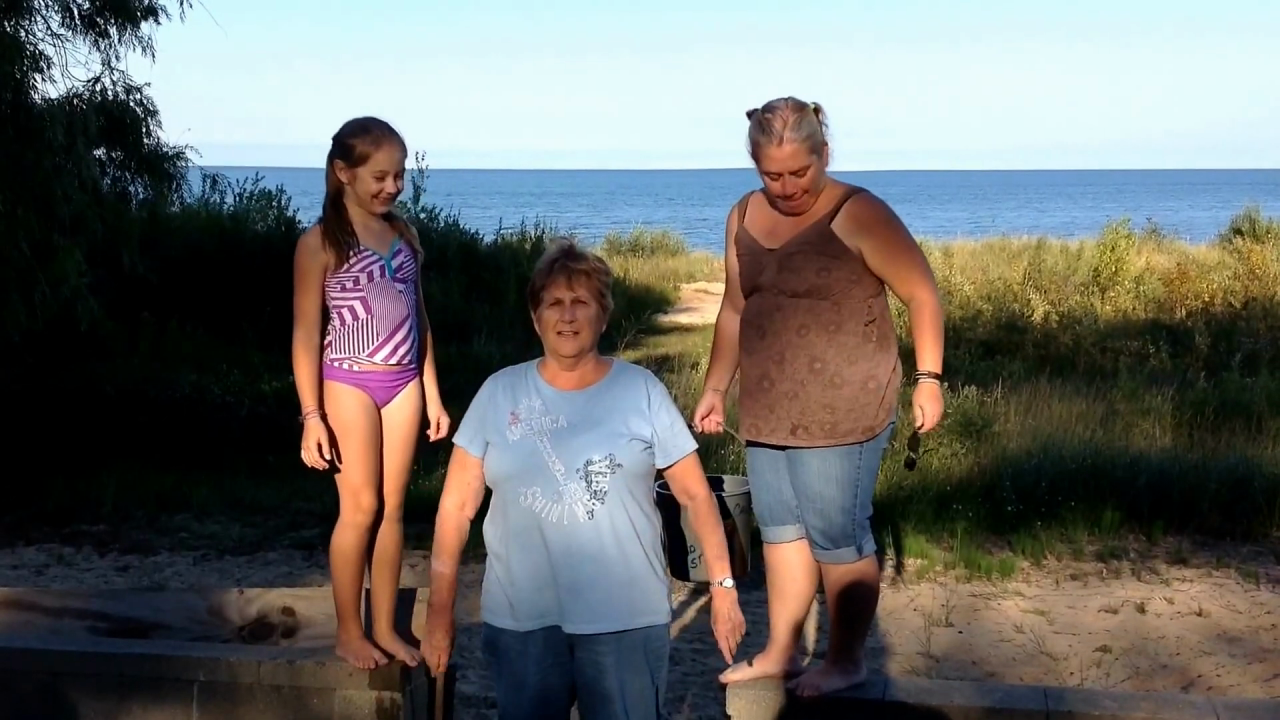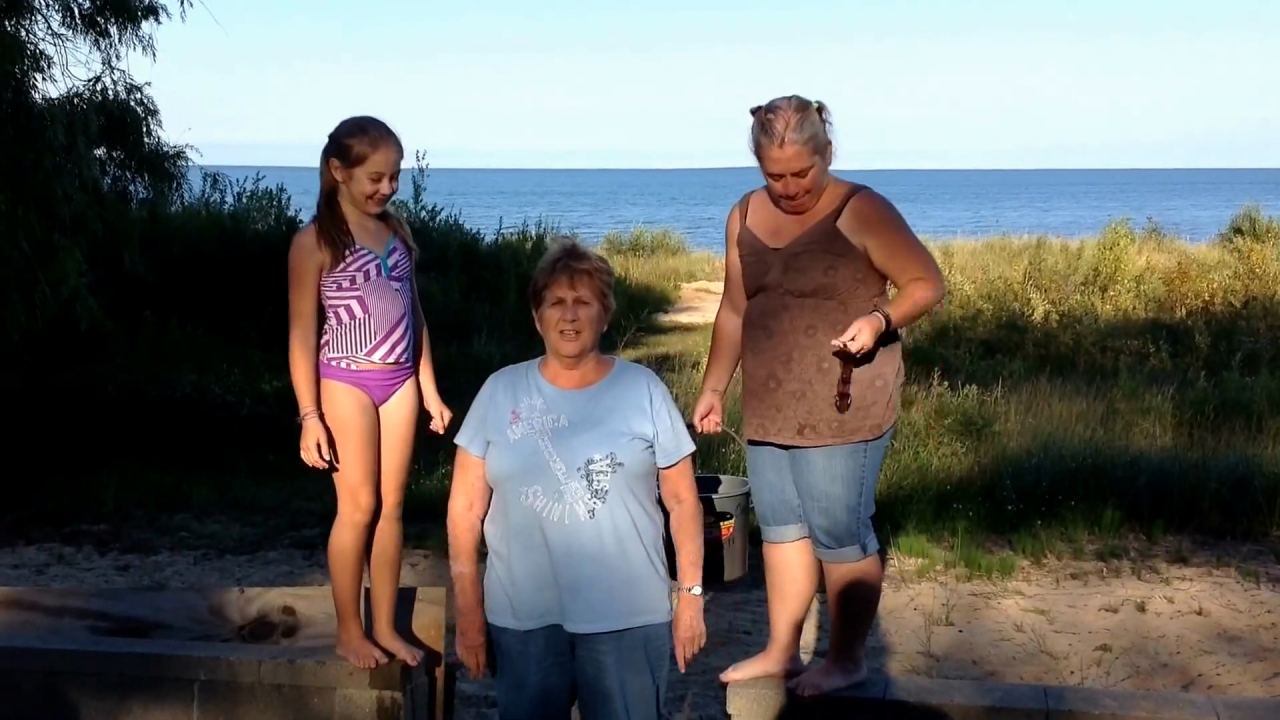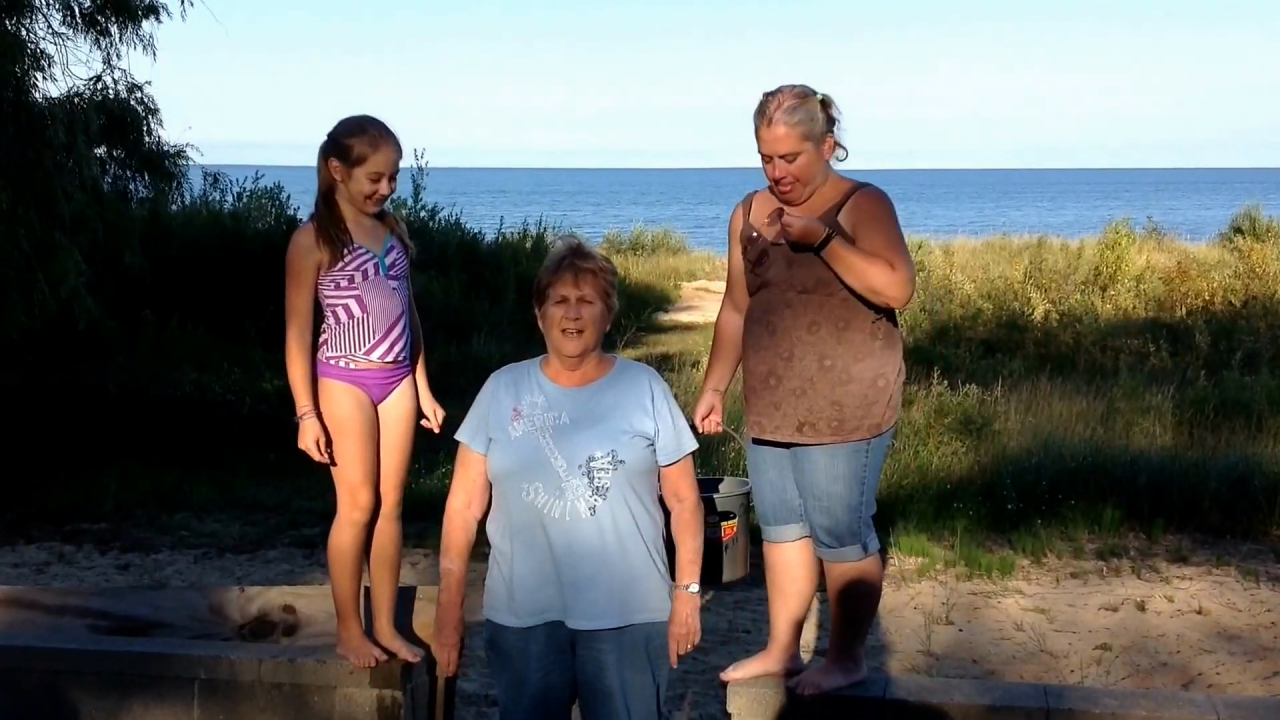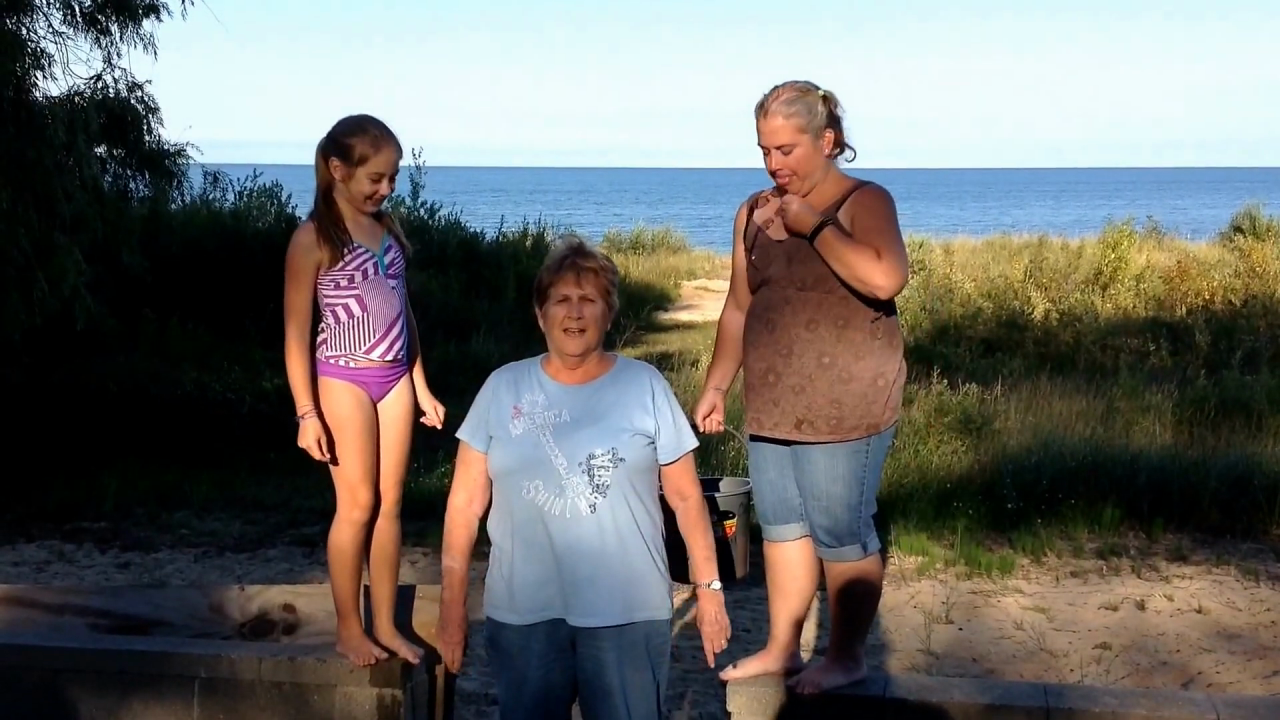
dt=0.3s
person 1, frame 1
left shoulder: (858, 214)
right shoulder: (744, 216)
left elbow: (922, 291)
right elbow: (734, 311)
left wrist: (928, 376)
right wrist: (715, 387)
left hip: (839, 410)
right hip: (768, 409)
left knee: (838, 537)
right knee: (780, 528)
left ankle: (846, 659)
right ankle: (780, 650)
person 1, frame 2
left shoulder: (862, 211)
right shoulder: (745, 215)
left elbow: (927, 283)
right elbow: (734, 310)
left wrist: (881, 320)
right wrist: (713, 387)
left hip: (841, 407)
right hip: (770, 408)
left knee: (841, 535)
right knee: (781, 527)
left ankle: (847, 658)
right ankle: (780, 650)
person 1, frame 3
left shoulder: (863, 205)
right shoulder: (749, 212)
left elbow: (896, 288)
right elbow: (736, 310)
left wrist: (820, 238)
right wrist: (713, 387)
left hip: (844, 409)
right hip: (771, 407)
left knee: (841, 535)
right knee: (781, 526)
left ankle: (845, 658)
right ankle: (780, 650)
person 1, frame 4
left shoulder: (865, 202)
right shoulder: (754, 212)
left elbow: (885, 279)
right elbow: (740, 309)
left wrist: (813, 226)
right wrist: (715, 386)
left hip: (845, 407)
right hip: (772, 406)
left knee: (841, 534)
right knee: (782, 525)
left ankle: (847, 657)
right ankle: (780, 649)
person 2, frame 1
left shoulder: (404, 234)
right shoulder: (321, 241)
right elbow: (306, 334)
left wrist: (432, 395)
right wrist: (311, 415)
left hip: (403, 384)
right hip: (350, 384)
left knee: (393, 508)
right knee: (360, 508)
left ankle: (385, 627)
right ankle: (348, 632)
person 2, frame 2
left shoulder: (397, 232)
right shoulder: (315, 240)
right elbow: (301, 333)
left wrist: (430, 390)
right wrist: (309, 415)
left hip: (400, 382)
right hip: (346, 383)
left knee: (392, 506)
right knee: (357, 507)
left ankle: (385, 627)
right ankle: (349, 631)
person 2, frame 3
left shoulder: (393, 229)
right shoulder: (314, 239)
right elbow: (298, 332)
left wrist: (424, 388)
right wrist: (306, 413)
left hip: (398, 380)
right hip: (345, 382)
left knee: (391, 504)
right knee: (357, 505)
left ankle: (385, 626)
right ankle: (349, 630)
person 2, frame 4
left shoulder: (388, 229)
right shoulder: (314, 238)
right elbow: (297, 331)
left wrist: (421, 386)
right wrist: (307, 412)
left hip: (394, 380)
right hip: (343, 381)
left knee: (390, 502)
right knee: (357, 504)
left ankle: (385, 624)
right ankle: (348, 628)
person 3, frame 1
left shoulder: (642, 390)
right shoulder: (499, 392)
left elbow: (694, 495)
right elbow: (457, 507)
left wrist: (723, 587)
right wrist: (440, 610)
left hip: (625, 617)
right hip: (520, 618)
person 3, frame 2
left shoulder: (643, 389)
right shoulder: (501, 391)
left elbow: (682, 501)
right elbow: (465, 508)
left wrist: (690, 595)
right wrist: (468, 610)
left hip: (626, 616)
right hip: (523, 617)
person 3, frame 3
left shoulder: (645, 387)
right shoulder: (503, 389)
left elbow: (683, 500)
right elbow: (464, 504)
left wrist: (687, 591)
right wrist: (449, 606)
left hip: (627, 612)
right hip: (523, 612)
person 3, frame 4
left shoulder: (646, 385)
right shoulder: (503, 388)
left elbow: (687, 497)
right elbow: (465, 502)
left wrist: (709, 588)
right wrist: (453, 602)
left hip: (628, 610)
right hip: (523, 611)
